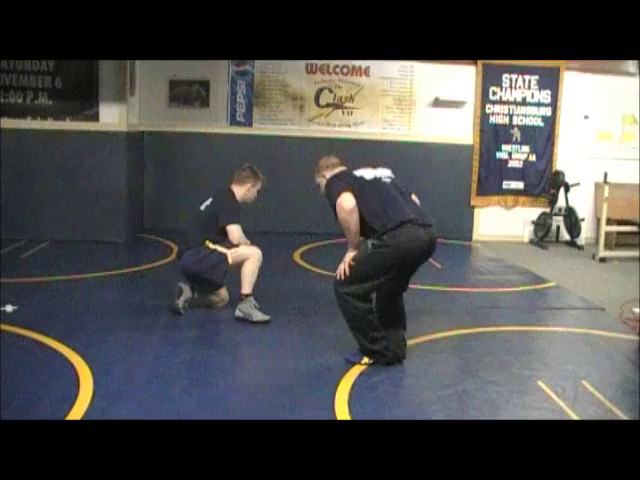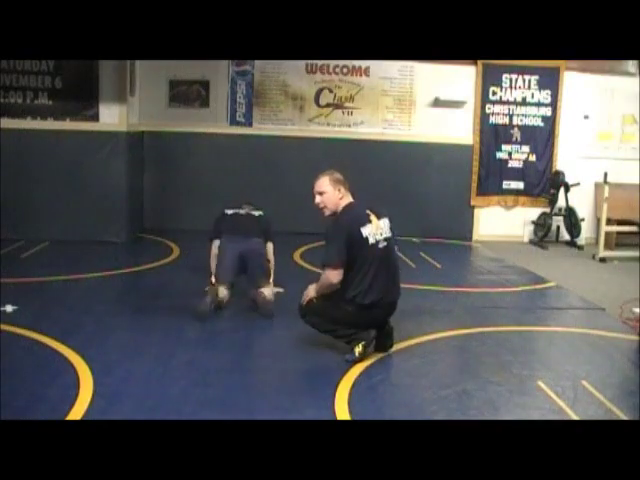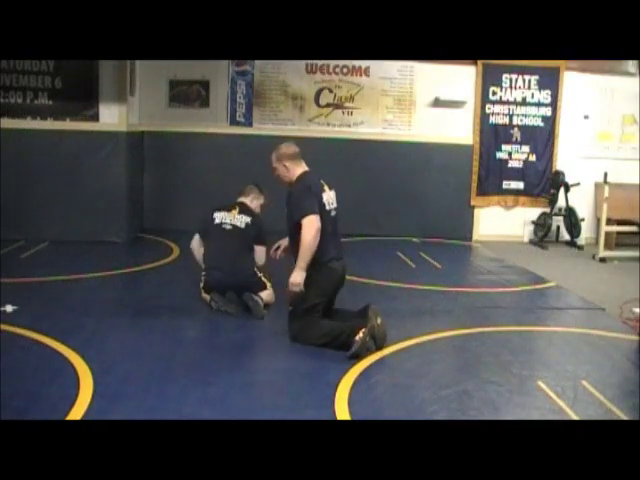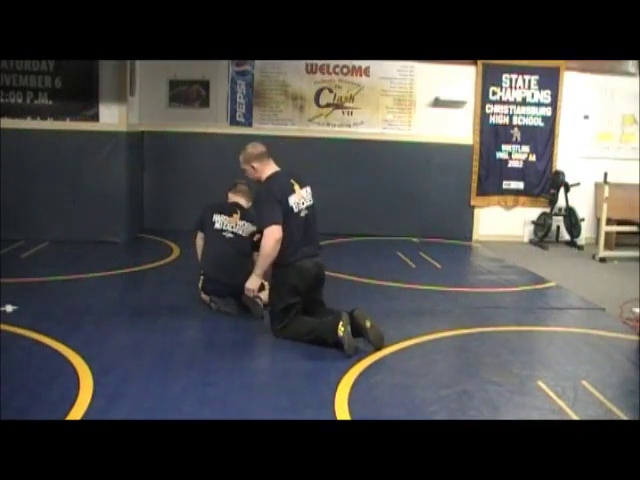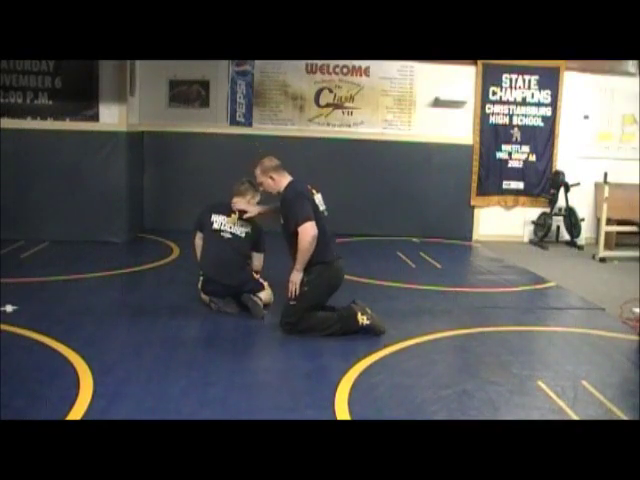
dt=1s
person 1, frame 1
left shoulder: (335, 182)
right shoulder: (378, 173)
left elbow: (347, 205)
right elbow: (414, 200)
left wrist: (353, 249)
left hip: (397, 238)
right hip: (425, 235)
left knee: (348, 286)
right knee: (389, 289)
left ankle: (377, 350)
right ankle: (395, 345)
person 1, frame 2
left shoulder: (339, 224)
right shoulder: (377, 215)
left elbow: (333, 278)
right elbow: (392, 251)
left wrist: (315, 289)
left hip: (365, 305)
right hip: (388, 303)
left knee: (308, 307)
left ankle: (360, 336)
right ankle: (379, 328)
person 1, frame 3
left shoulder: (300, 189)
right shoulder: (318, 183)
left elbow: (312, 228)
left wrist: (299, 269)
right wrist: (289, 241)
left hip: (318, 269)
right hip: (334, 265)
left knee: (300, 328)
right knee: (321, 314)
left ankle: (355, 332)
right ankle: (364, 317)
person 1, frame 4
left shoulder: (266, 192)
right shoulder: (297, 180)
left elbow: (274, 236)
left wrist: (256, 275)
left hip: (291, 268)
right hip: (315, 262)
left knee: (283, 325)
right knee: (314, 310)
left ankle: (334, 328)
right ankle: (353, 320)
person 1, frame 5
left shoulder: (292, 195)
right shoulder: (299, 189)
left elbow: (309, 233)
left wrist: (297, 270)
right wrist: (261, 209)
left hip: (321, 270)
right hip: (328, 266)
left knee: (290, 321)
right knee: (306, 310)
left ankle: (353, 318)
right ankle: (354, 313)
person 2, frame 1
left shoulder: (221, 198)
right shoulder: (228, 201)
right elbow: (236, 239)
right wrist: (248, 245)
left hip: (192, 261)
right hip: (198, 257)
left knee: (222, 299)
right knee: (254, 254)
left ankle: (189, 294)
right ankle: (246, 304)
person 2, frame 2
left shoulder: (223, 216)
right shoulder: (262, 218)
left elbow: (214, 253)
right elbow: (270, 255)
left wrist: (215, 283)
right wrist: (269, 282)
left hip: (227, 244)
right hip: (255, 246)
right knee: (267, 291)
left ankle: (214, 295)
right ankle: (262, 295)
person 2, frame 3
left shoulder: (215, 213)
right shoulder: (255, 219)
left elbow: (195, 244)
right elbow: (260, 260)
left hip: (213, 273)
right hip: (243, 273)
left knee: (206, 293)
right knee: (269, 295)
left ankle: (215, 300)
right ankle: (257, 299)
person 2, frame 4
left shoulder: (210, 210)
right shoulder: (253, 221)
left elbow: (200, 240)
left hip: (211, 279)
right hip: (242, 281)
left knee: (205, 293)
right knee: (266, 293)
left ankle: (217, 301)
right ankle: (254, 300)
person 2, frame 5
left shoulder: (209, 211)
right shoulder: (254, 225)
left elbow: (199, 240)
right elbow: (257, 266)
left hip: (211, 281)
right hip: (241, 282)
left knee: (204, 293)
right knee: (267, 294)
left ankle: (217, 301)
right ankle: (254, 300)
